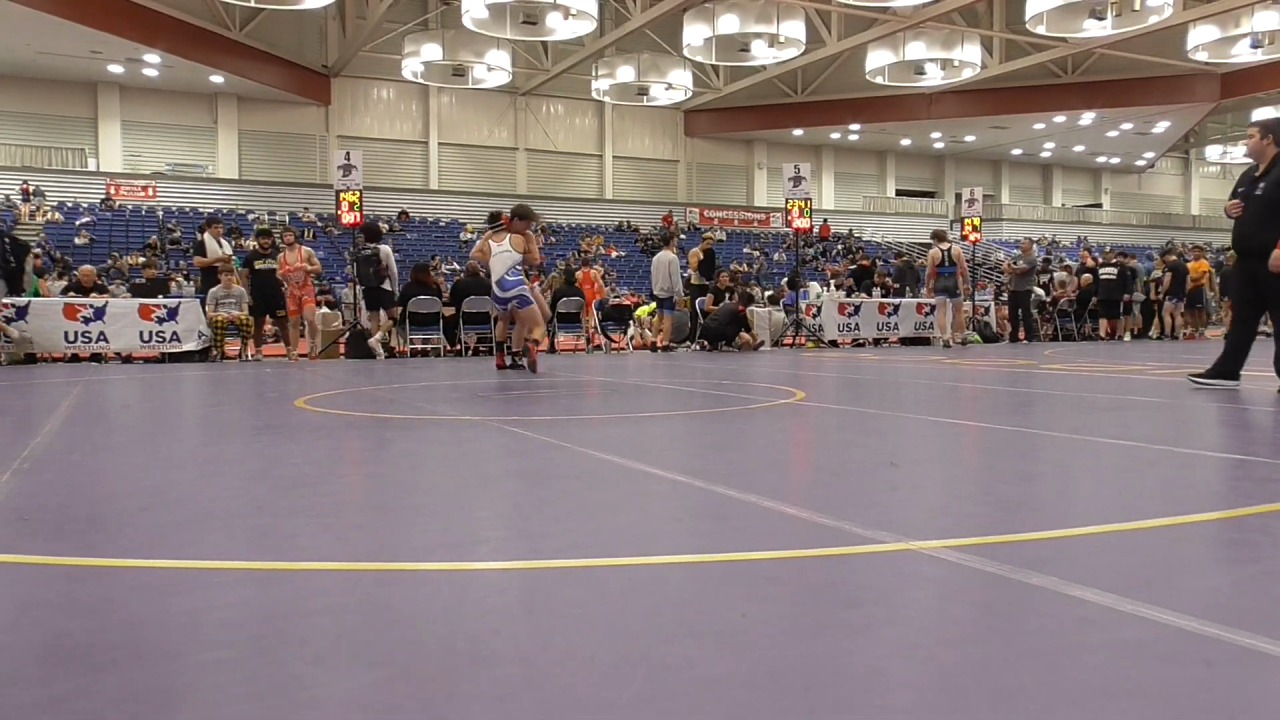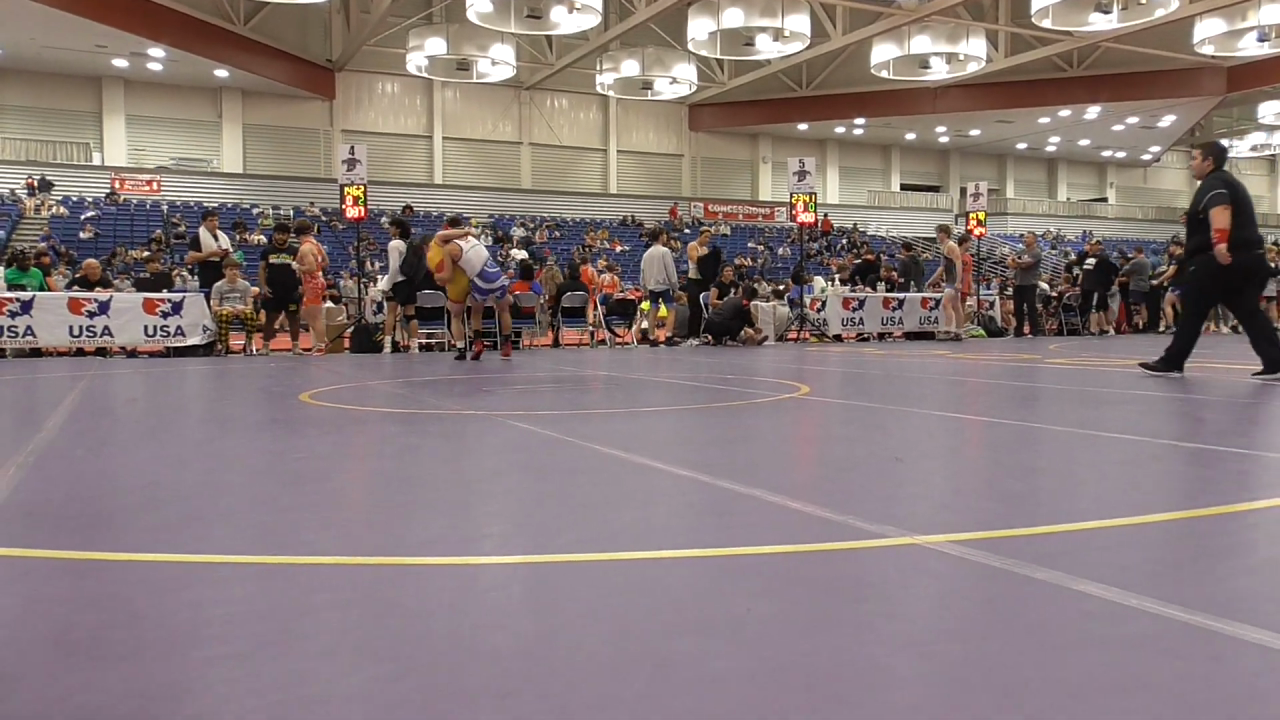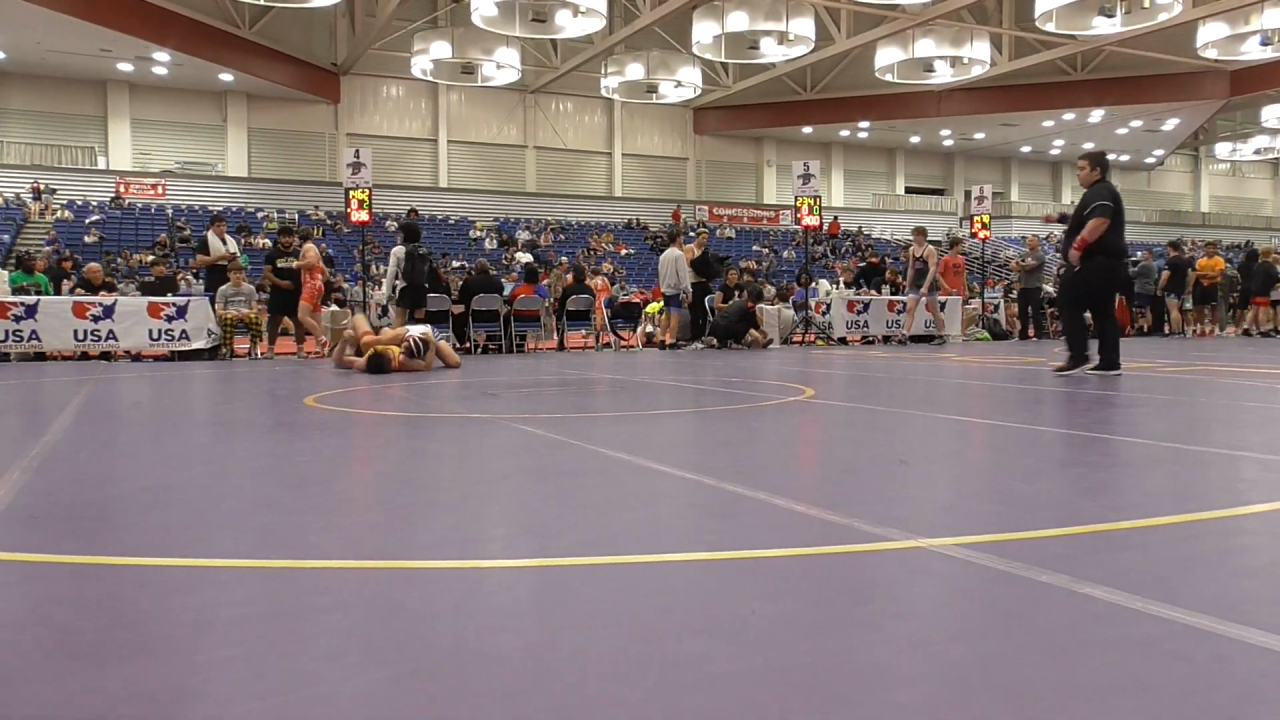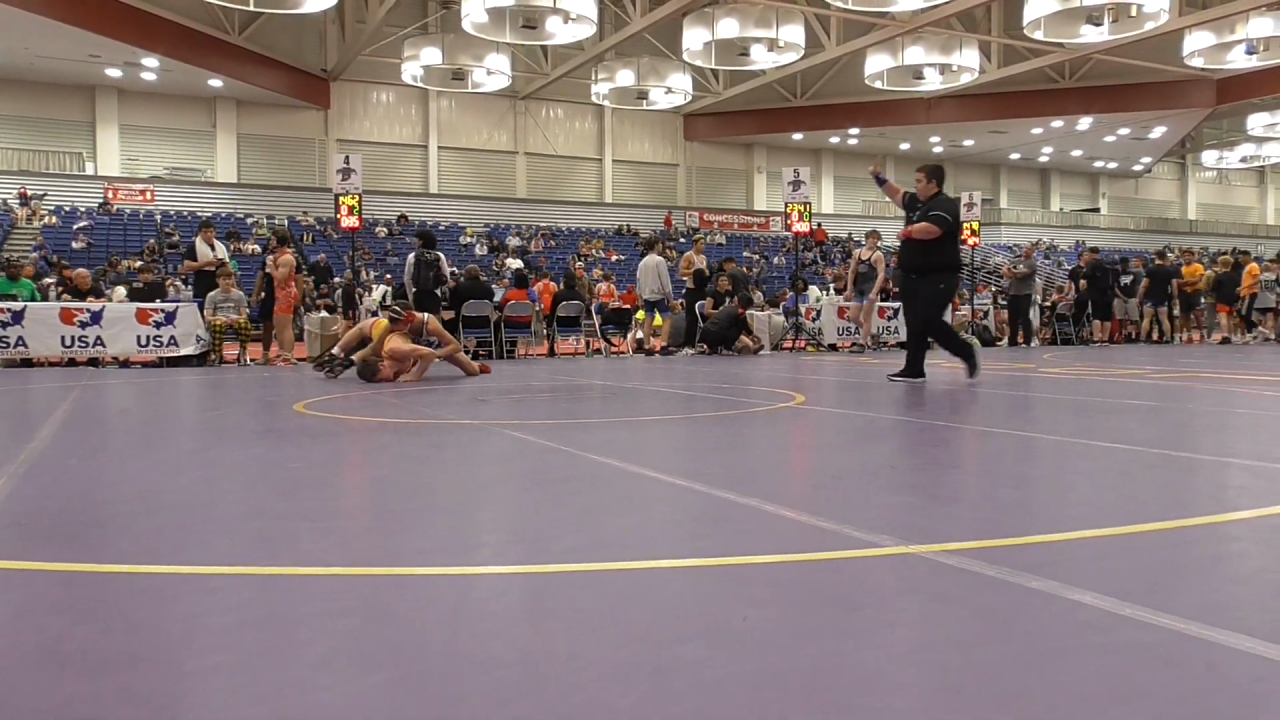
dt=1s
person 1, frame 1
right shoulder: (1248, 176)
right elbow: (1245, 211)
right wrist: (1231, 210)
right hip: (1248, 260)
right knee: (1242, 317)
right ankle: (1226, 371)
person 1, frame 2
left shoulder: (1213, 184)
right shoulder: (1230, 183)
left elbow: (1221, 210)
left wrist: (1220, 242)
left hip: (1217, 258)
right hip: (1249, 257)
left knee: (1192, 311)
right knee: (1249, 313)
left ankle: (1171, 362)
person 1, frame 3
left shoulder: (1102, 192)
right shoulder: (1097, 192)
left elbow: (1099, 222)
right elbow: (1083, 219)
left wrist: (1077, 246)
right wrist: (1060, 219)
left hip: (1096, 263)
right hip: (1108, 263)
left knee: (1069, 308)
right knee: (1104, 313)
left ankle: (1079, 358)
right ankle: (1109, 362)
person 1, frame 4
left shoulder: (944, 204)
right shoulder: (918, 202)
left elbow: (930, 230)
right elbow: (896, 194)
left wrist: (906, 233)
right wrist: (878, 176)
left hip: (939, 277)
right hip: (915, 276)
left knee: (930, 321)
right knee: (914, 324)
left ankle: (967, 354)
right ankle: (913, 369)
